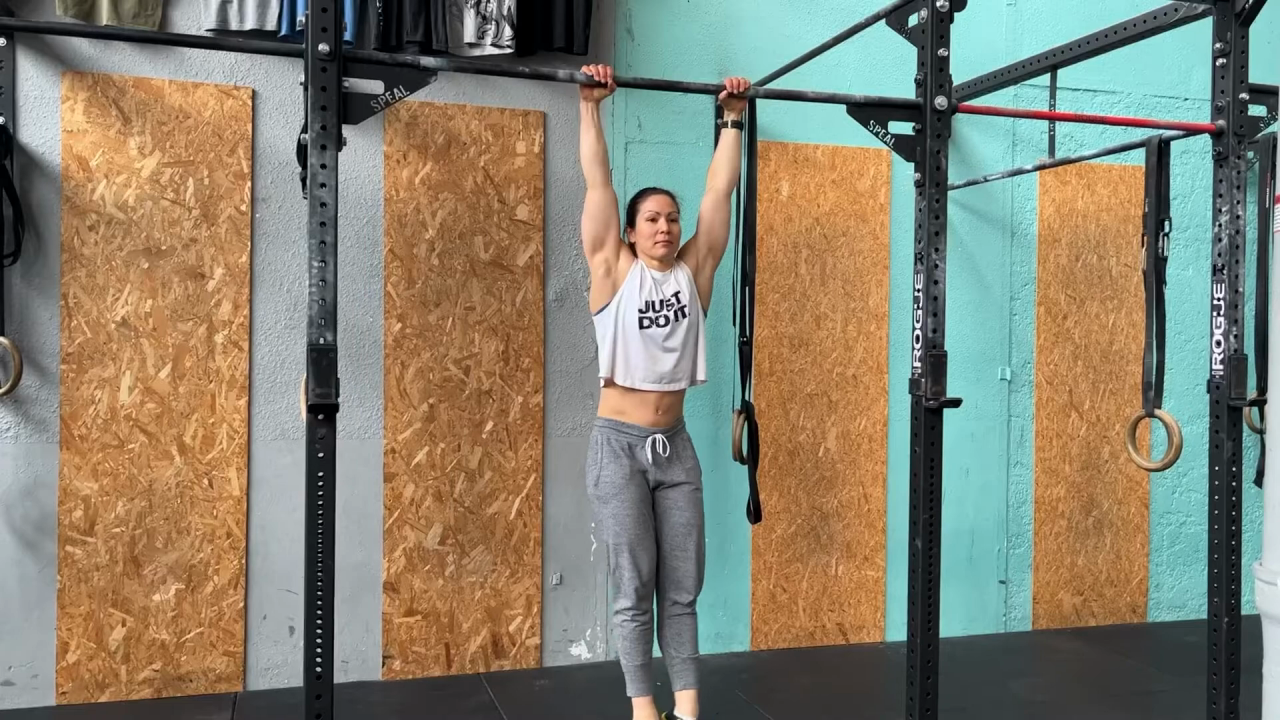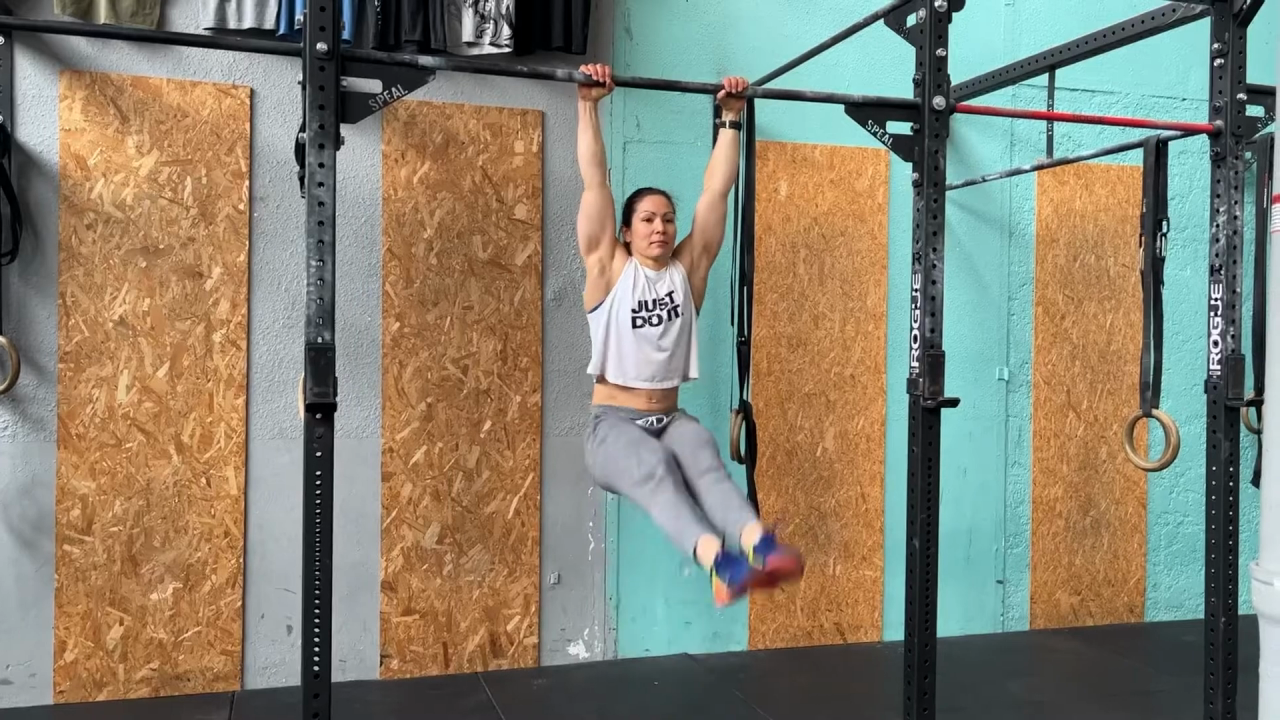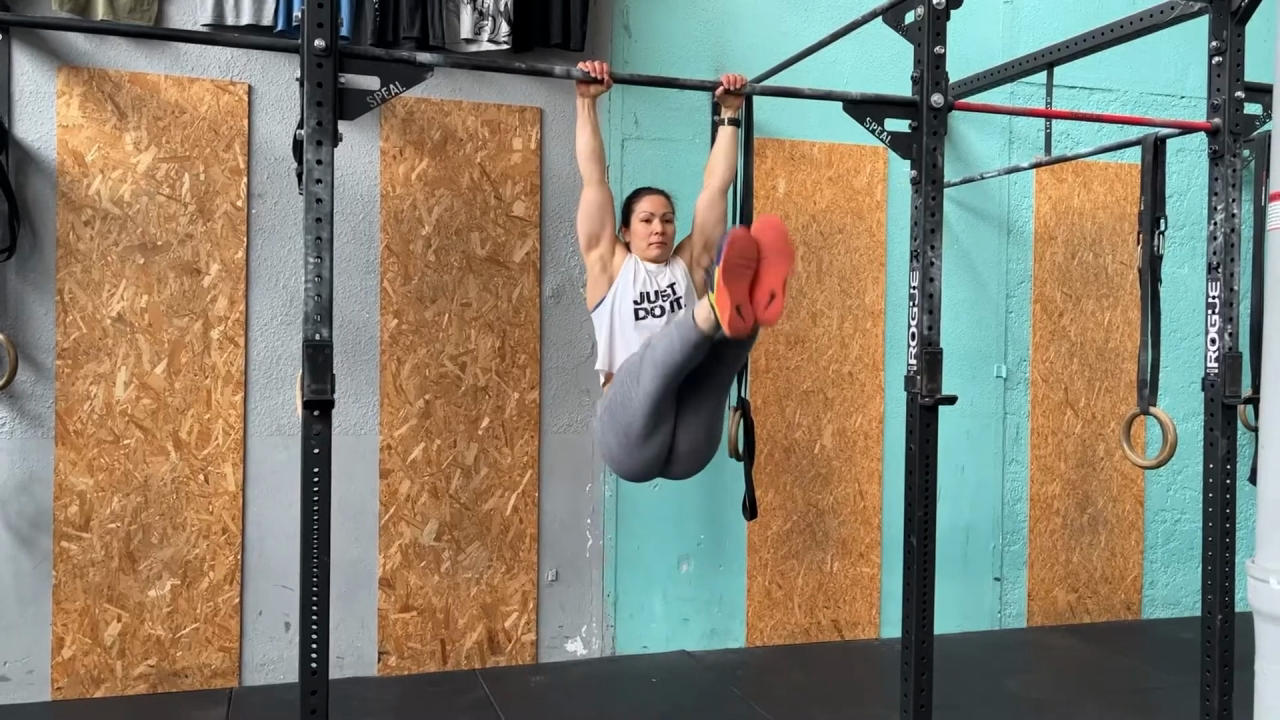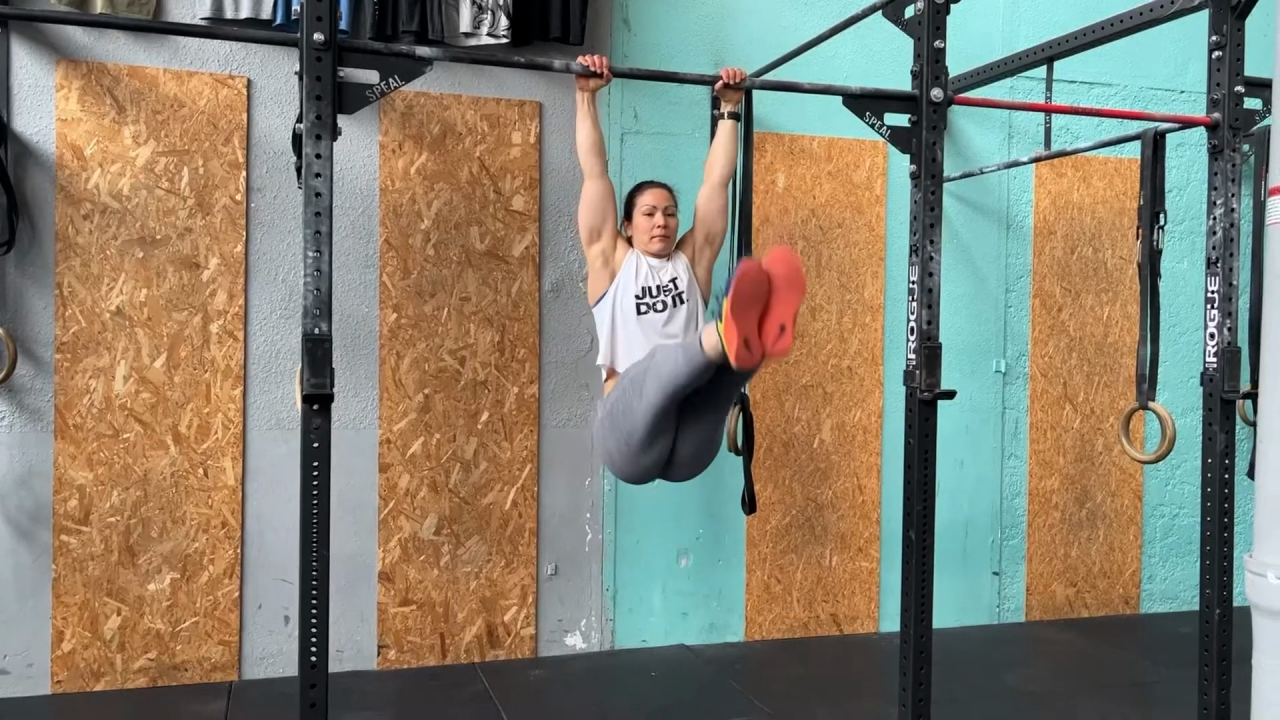
dt=0.4s
person 1, frame 1
left shoulder: (694, 271)
right shoulder: (613, 270)
left elbow: (719, 192)
right elbow: (597, 185)
left wrist: (732, 119)
right wrist: (591, 107)
left hip: (675, 446)
right hip: (618, 444)
left knee: (682, 592)
right knee: (634, 589)
person 1, frame 2
left shoulder: (687, 267)
right shoulder: (608, 267)
left elbow: (716, 193)
right elbow: (593, 184)
left wrist: (730, 120)
right wrist: (587, 105)
left hip: (671, 420)
right hip: (613, 425)
left knee: (706, 467)
right knee: (654, 469)
left ankle: (756, 544)
right ankle: (717, 558)
person 1, frame 3
left shoulder: (689, 267)
right shoulder: (609, 267)
left elbow: (716, 188)
right elbow: (594, 179)
left wrist: (729, 114)
right wrist: (587, 102)
left hip: (688, 443)
right hip: (631, 432)
left knee: (704, 349)
right knee: (658, 351)
left ankle: (744, 304)
right ankle: (723, 309)
person 1, frame 4
left shoulder: (692, 262)
right shoulder: (612, 263)
left elbow: (717, 182)
right elbow: (595, 173)
left wrist: (729, 108)
right wrist: (586, 96)
left hip: (688, 445)
right hip: (632, 435)
left knee: (717, 349)
right knee: (662, 361)
left ankle: (754, 332)
right ankle: (729, 337)
